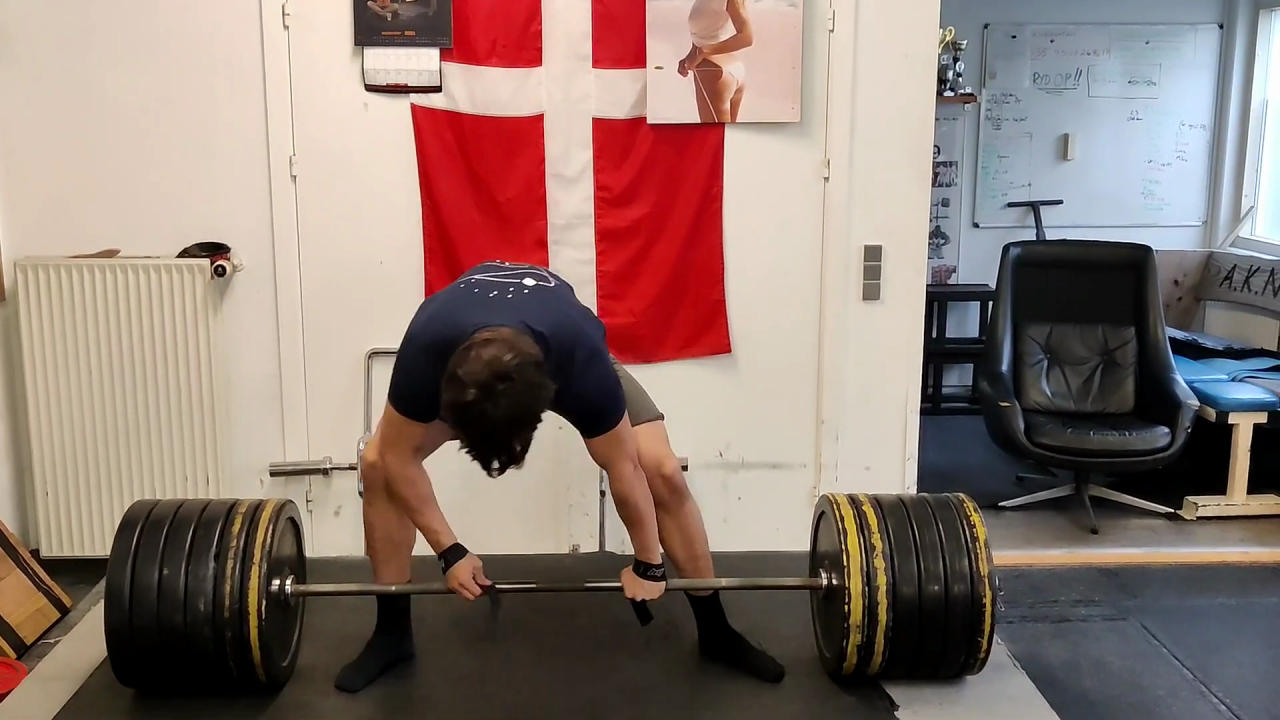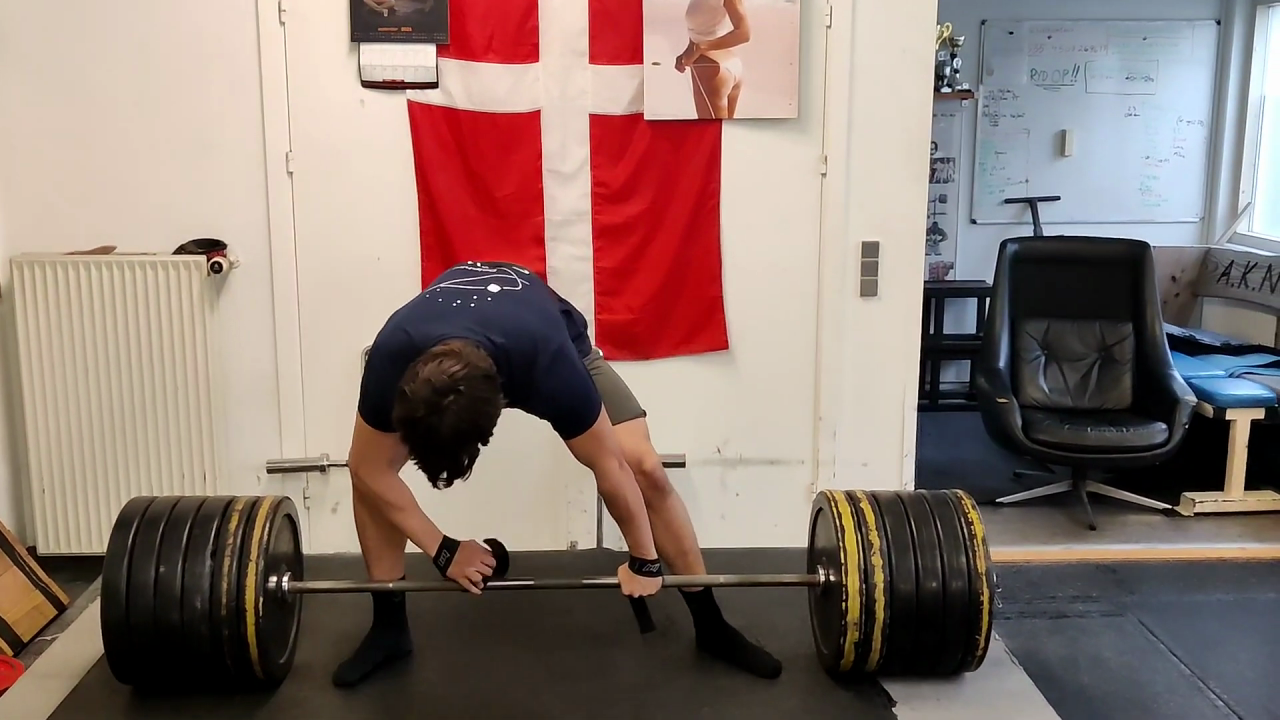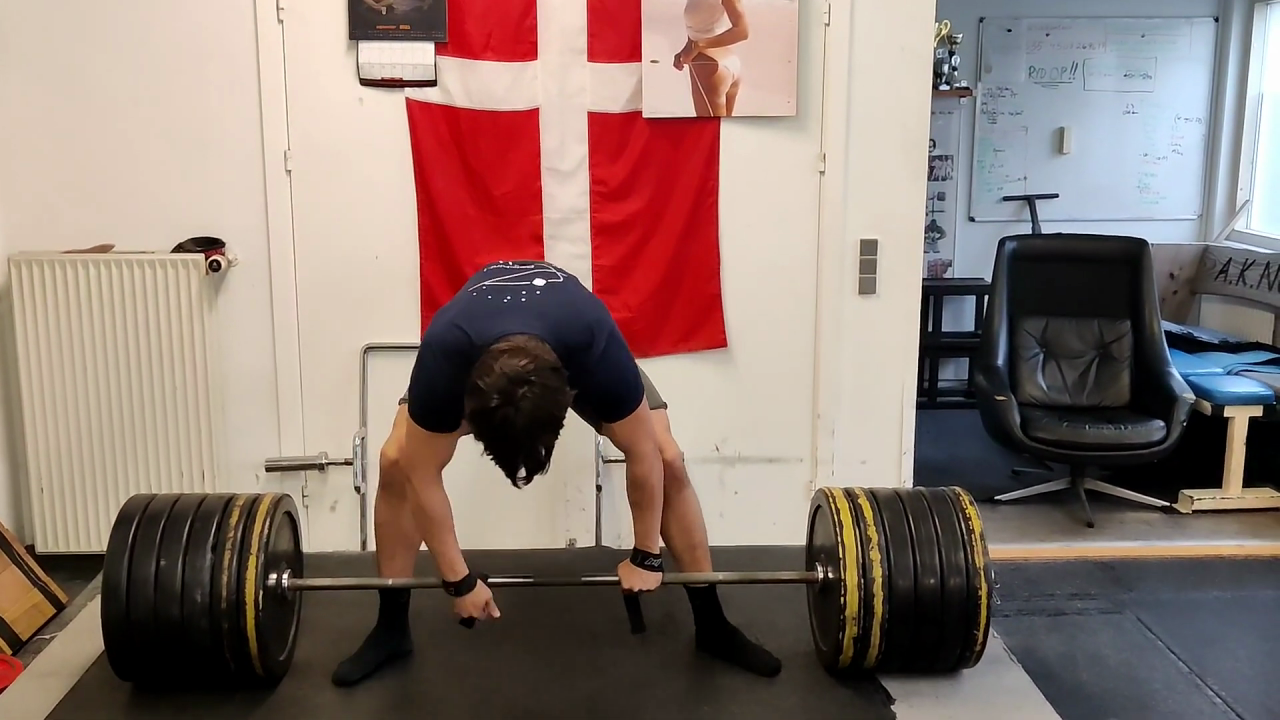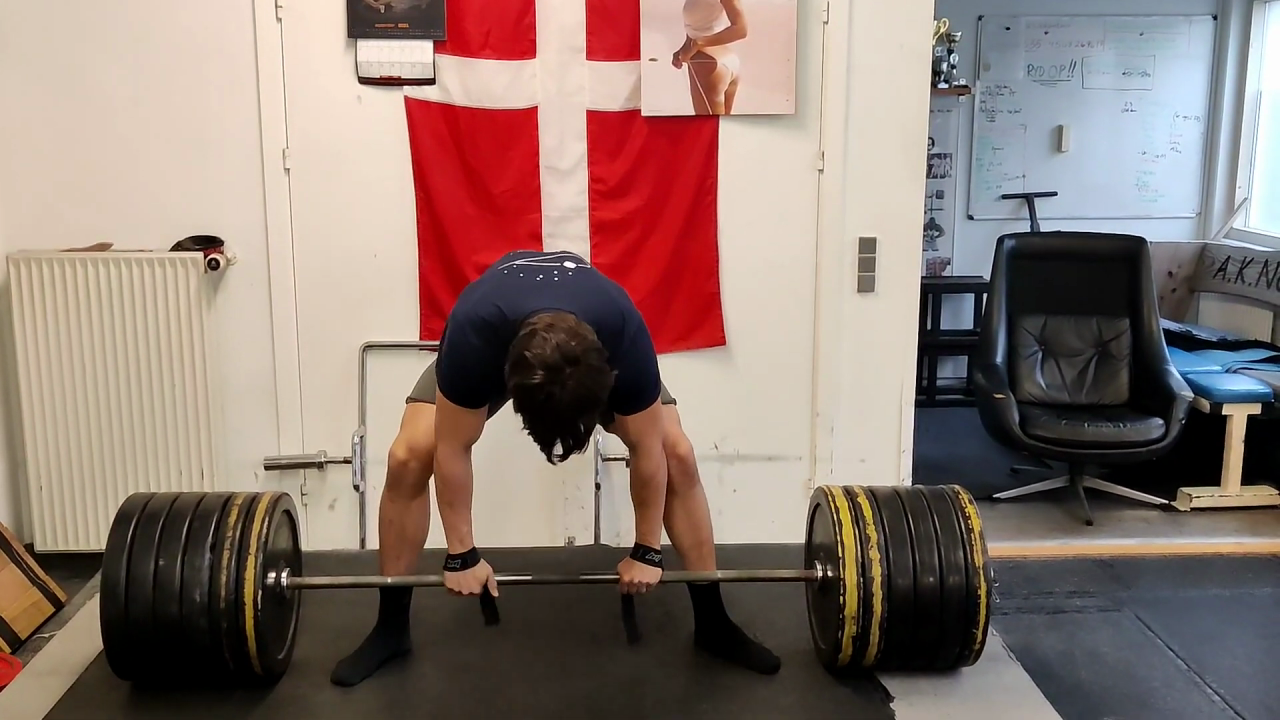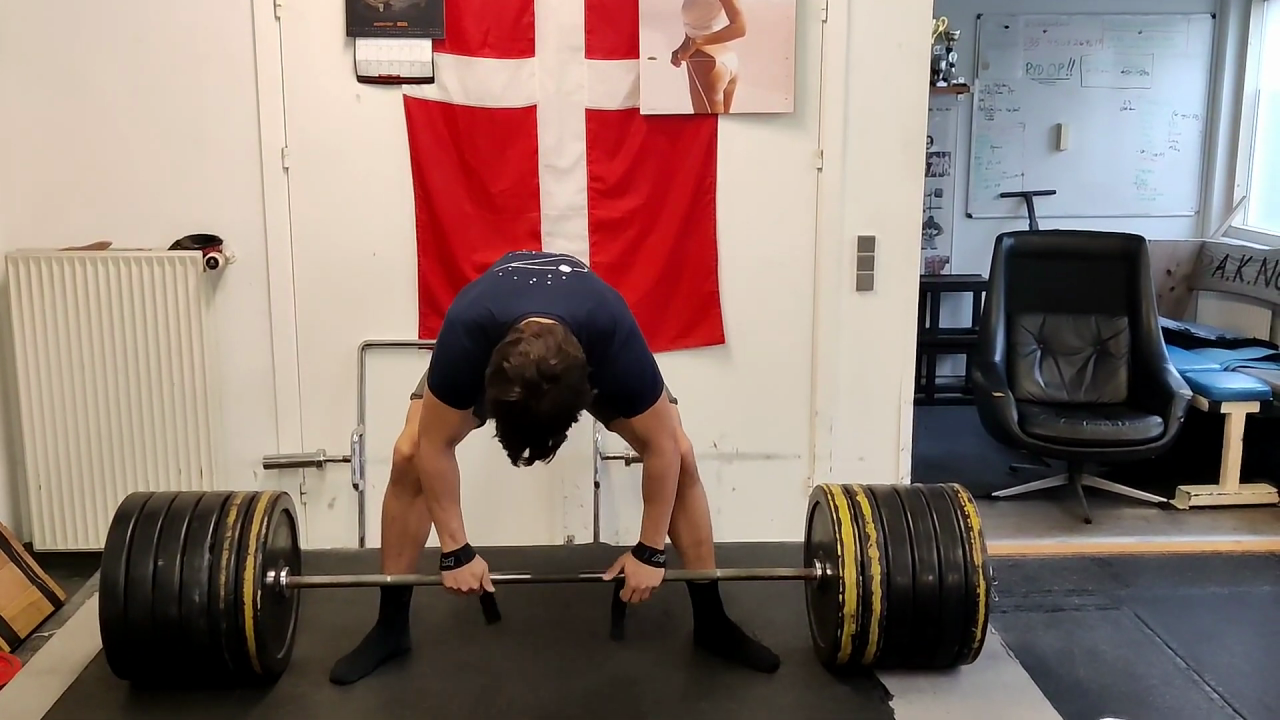
dt=0.4s
person 1, frame 1
left shoulder: (582, 355)
right shoulder: (428, 346)
left elbow: (623, 467)
right elbow: (399, 456)
left wrist: (648, 564)
right wrist: (451, 552)
left hip: (567, 357)
right hip: (464, 350)
left knee: (664, 471)
right knee: (380, 463)
left ankle: (715, 630)
right ankle: (392, 632)
person 1, frame 2
left shoulder: (549, 364)
right shoulder: (393, 358)
left elbow: (609, 465)
right elbow: (369, 468)
left wrist: (643, 560)
right wrist: (442, 549)
left hip: (553, 337)
left knee: (644, 467)
right knee: (370, 465)
left ankle: (711, 627)
right ankle: (388, 628)
person 1, frame 3
left shoulder: (597, 350)
right shoulder: (444, 357)
left elbow: (642, 452)
right elbow: (423, 476)
left wrist: (646, 554)
right wrist: (459, 579)
left hip: (573, 338)
right hip: (474, 338)
left knee: (666, 459)
right knee: (397, 461)
left ankle: (712, 625)
right ankle: (391, 628)
person 1, frame 4
left shoulder: (624, 336)
right shoulder: (474, 334)
left elbow: (648, 451)
right elbow: (453, 450)
left wrist: (646, 551)
right wrist: (462, 554)
left hip: (595, 341)
right hip: (498, 332)
left knee: (677, 453)
right knee: (408, 459)
left ankle: (712, 622)
right ankle: (391, 627)
person 1, frame 5
left shoulder: (616, 341)
right shoulder: (465, 337)
left elbow: (663, 446)
right elbow: (435, 446)
left wrist: (650, 550)
right wrist: (455, 550)
left hip: (589, 335)
right hip: (492, 334)
left knee: (681, 454)
right knee: (410, 454)
left ankle: (711, 620)
right ankle: (391, 626)
